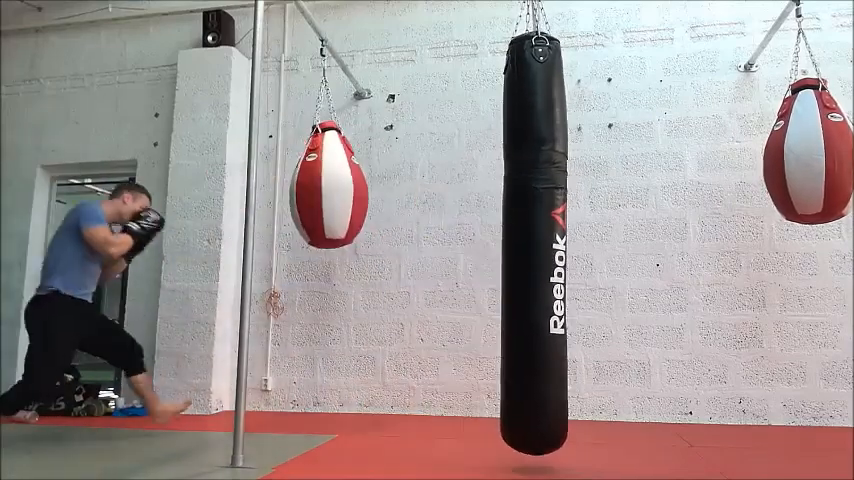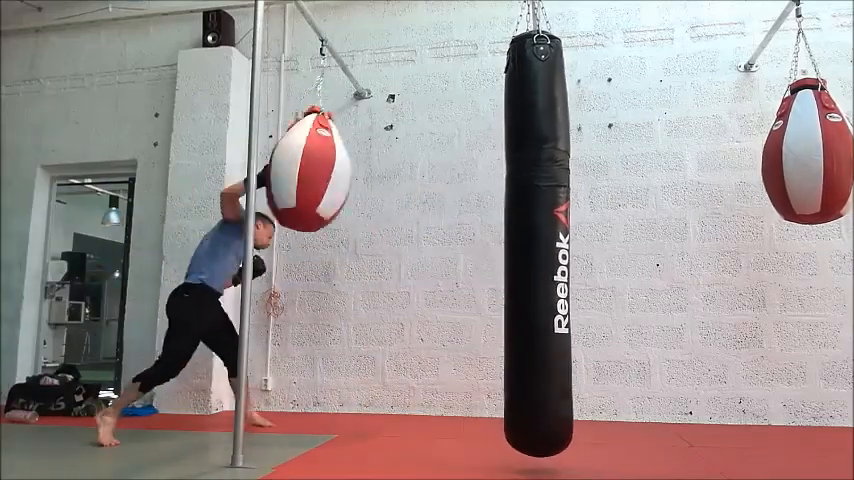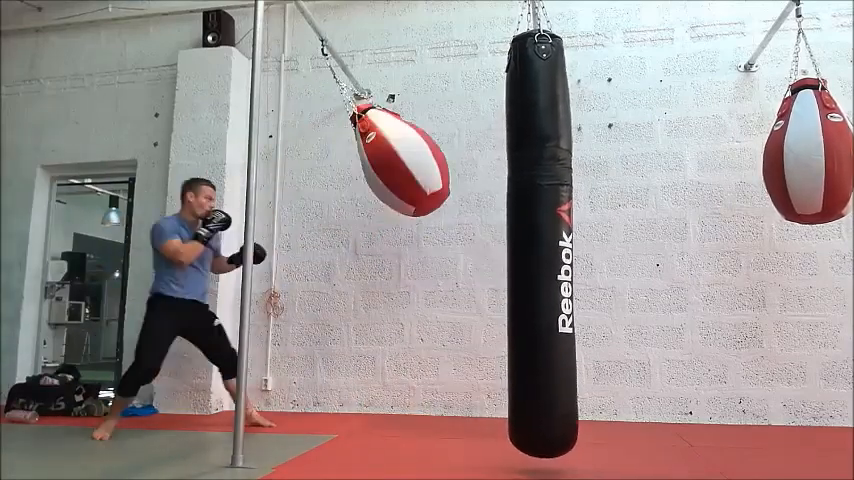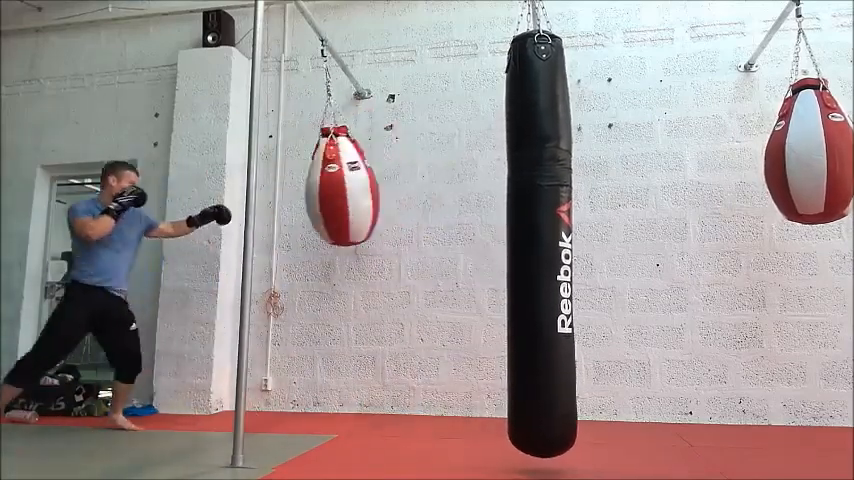
dt=0.5s
person 1, frame 1
left shoulder: (105, 226)
right shoulder: (88, 210)
left elbow: (107, 273)
right elbow: (110, 249)
left wrist: (130, 249)
right wrist: (136, 228)
left hip: (80, 309)
right hip: (55, 308)
left knee: (129, 352)
right knee: (40, 385)
left ankle: (157, 410)
person 1, frame 2
left shoulder: (232, 249)
right shoulder: (235, 226)
right elbow: (228, 196)
left wrist: (242, 276)
right wrist: (257, 181)
left hip: (206, 302)
right hip: (192, 298)
left knee: (236, 354)
right knee: (169, 365)
left ankle: (247, 412)
right ankle: (110, 415)
person 1, frame 3
left shoulder: (210, 232)
right shoulder: (164, 226)
left elbow: (217, 266)
right elbow: (180, 257)
left wrist: (240, 258)
right wrist: (204, 231)
left hip: (197, 308)
right hip: (165, 306)
left knee: (228, 359)
right knee: (144, 367)
left ankle: (248, 412)
right ankle: (112, 418)
person 1, frame 4
left shoulder: (136, 217)
right shoulder: (82, 208)
left elbow: (170, 229)
right elbow: (91, 232)
left wrist: (203, 218)
right wrist: (117, 206)
left hip: (114, 301)
right hip: (82, 295)
left knee: (130, 360)
right knee: (44, 355)
left ankle: (117, 415)
